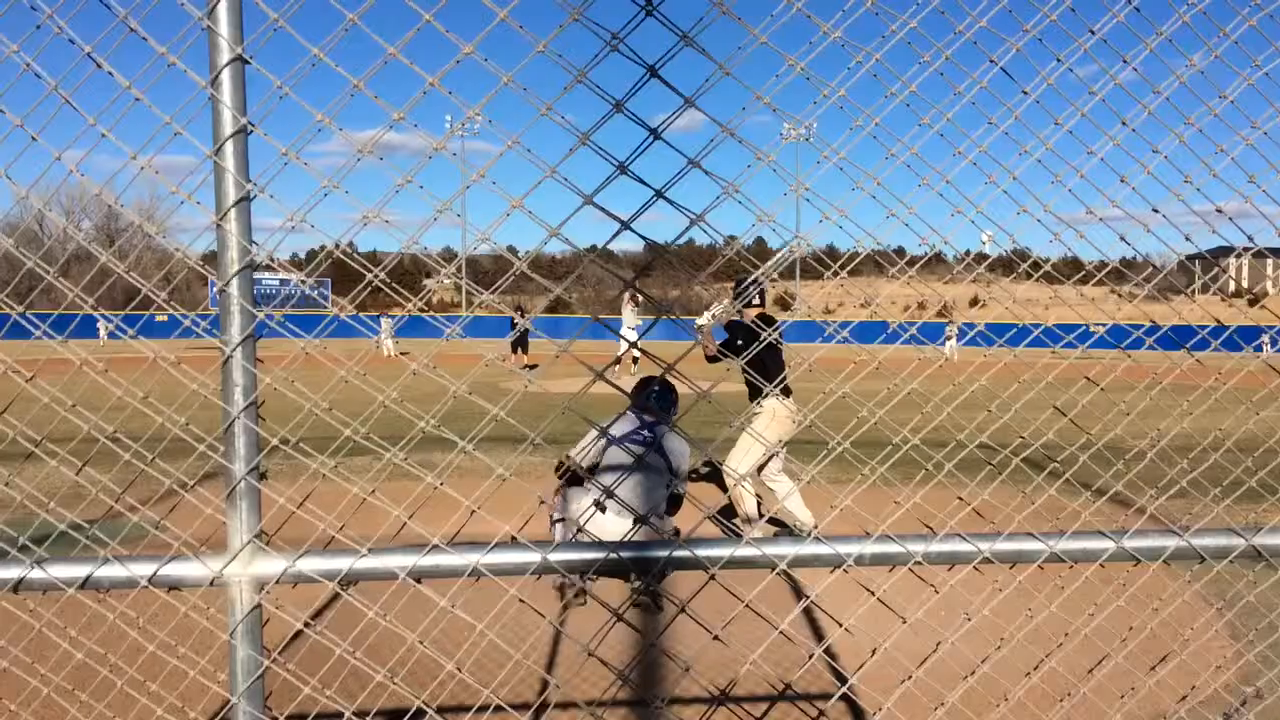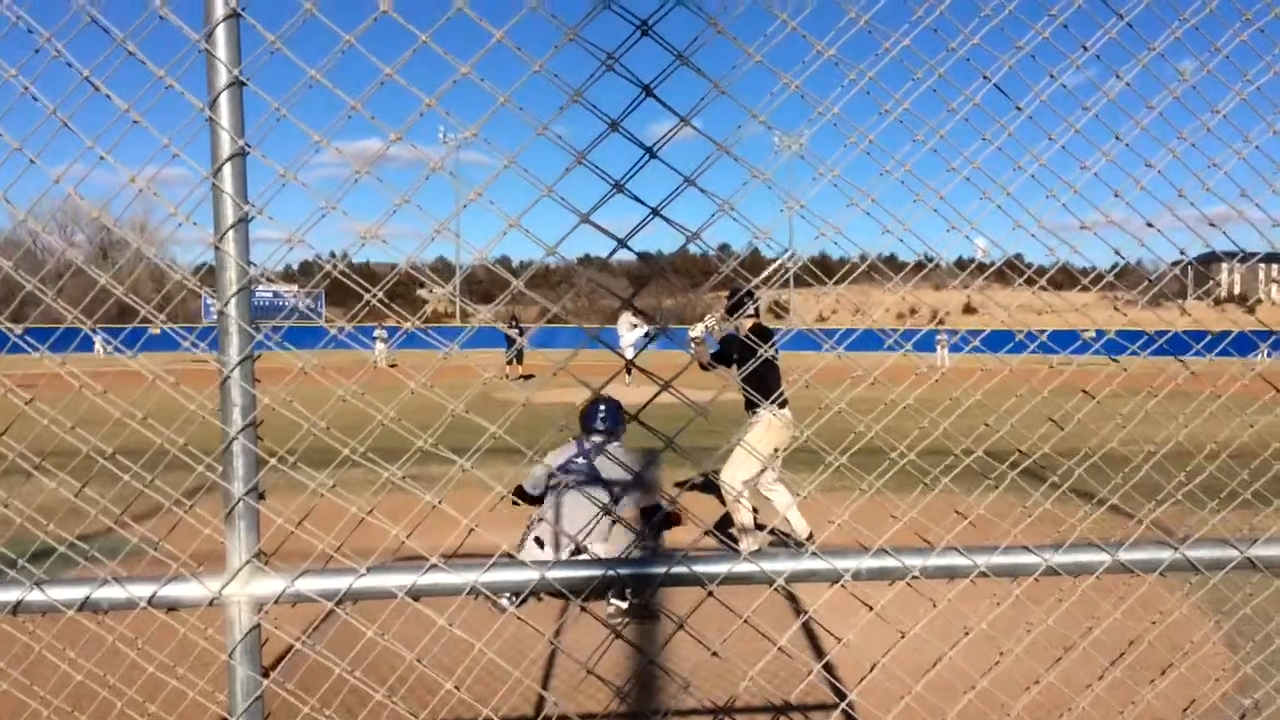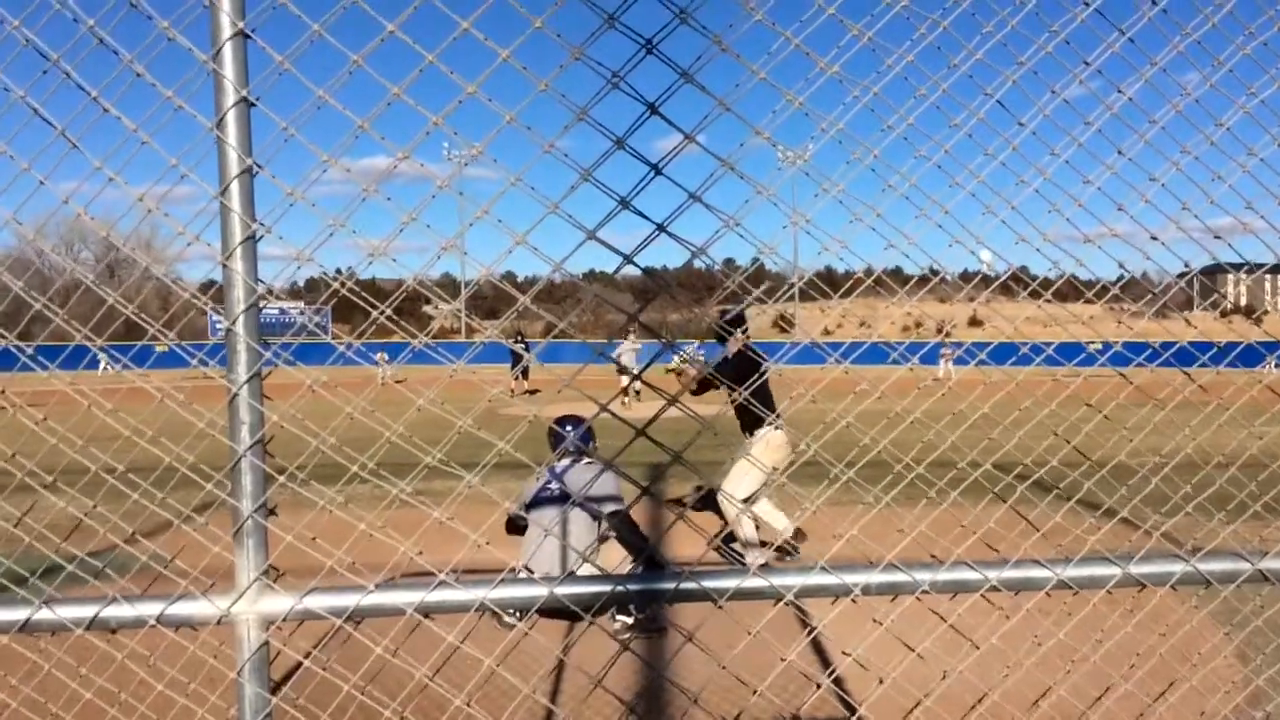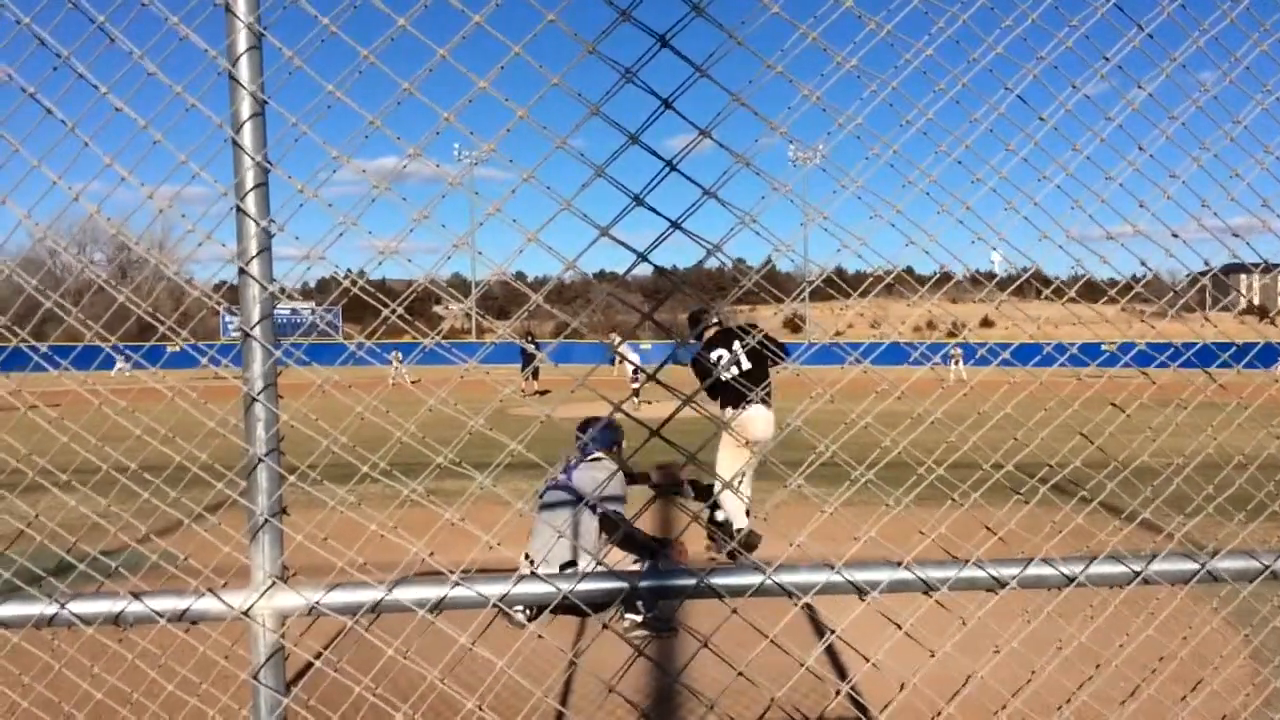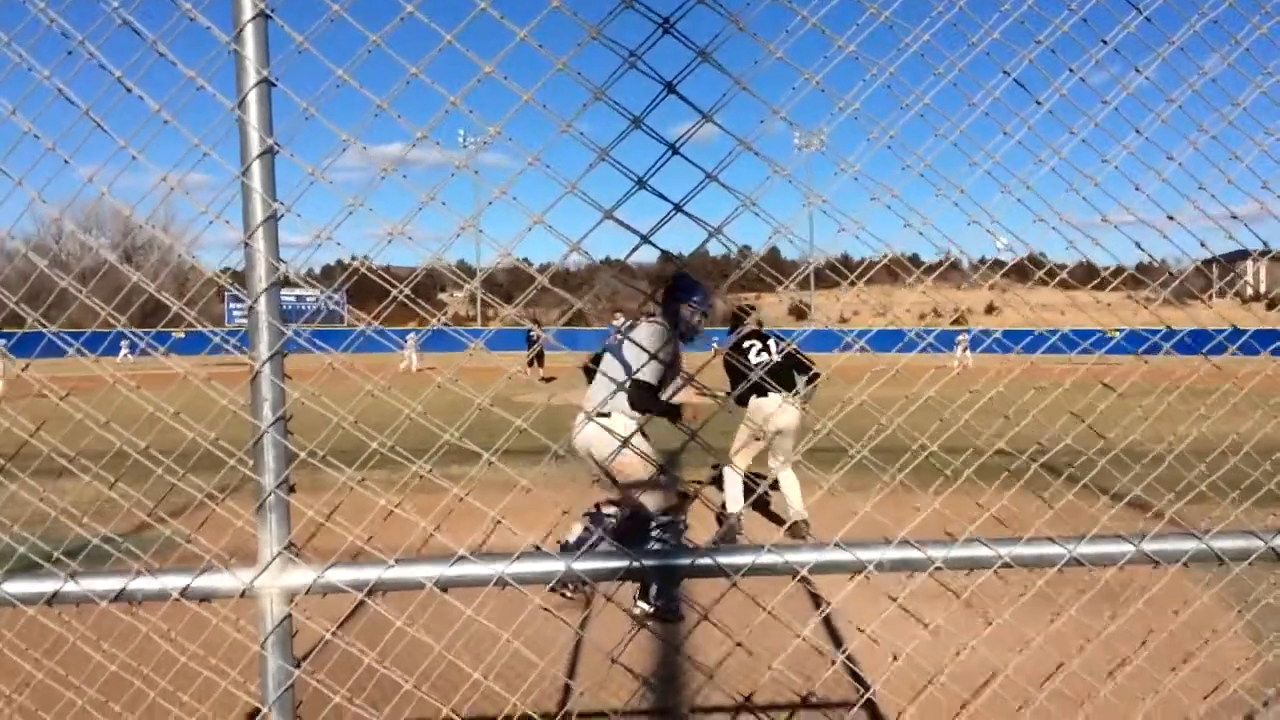
dt=0.7s
person 1, frame 1
left shoulder: (768, 324)
right shoulder: (744, 331)
left elbow: (741, 332)
right elbow: (713, 355)
left wrist: (721, 317)
right wrist: (705, 330)
left hip: (775, 409)
right hip: (766, 409)
left knee: (735, 468)
right knee: (770, 471)
left ankle: (754, 534)
right ankle: (805, 526)
person 1, frame 2
left shoulder: (762, 334)
right shoulder: (742, 340)
left elbow: (731, 352)
right elbow: (709, 363)
left wrist: (712, 332)
right wrist: (699, 341)
left hip: (771, 419)
right hip: (765, 419)
left knee: (731, 477)
right knee: (767, 480)
left ankle: (750, 544)
right ankle: (802, 534)
person 1, frame 3
left shoulder: (744, 358)
right shoulder: (741, 358)
left elbow: (699, 385)
right elbow: (704, 382)
left wrist: (687, 369)
right wrist: (693, 369)
left hip: (767, 440)
right hip: (763, 438)
left knee: (729, 495)
right knee: (749, 495)
left ankle: (756, 559)
right ankle: (790, 535)
person 1, frame 4
left shoulder: (700, 358)
right shoulder: (745, 333)
right elbow: (782, 353)
left hip: (740, 419)
right hip: (765, 417)
left knee: (724, 482)
right knee: (743, 475)
left ankle: (743, 535)
person 1, frame 5
left shoulder: (733, 352)
right shoulder: (780, 342)
left elbow: (741, 396)
right elbow: (812, 374)
left wrist: (733, 396)
right wrist: (800, 401)
left hip: (762, 408)
right hip: (790, 409)
left knee: (734, 466)
right knee: (782, 465)
left ankle: (732, 518)
right ankle: (799, 520)
person 2, frame 1
left shoulder: (609, 426)
right shoulder: (678, 445)
left elbow: (564, 472)
right elbow: (672, 505)
left hip: (591, 528)
right hip: (640, 538)
left knee: (566, 493)
right knee: (668, 530)
left ankle: (572, 576)
right ankle: (645, 582)
person 2, frame 2
left shoulder: (560, 454)
right shoulder: (628, 461)
left elbow: (519, 498)
right elbow: (652, 516)
right wrist: (674, 518)
left hip: (541, 561)
right hip: (587, 561)
right knee: (646, 528)
left ankle: (511, 592)
right ankle: (620, 601)
person 2, frame 3
left shoulder: (540, 479)
right shoulder: (600, 474)
left elbow: (512, 525)
right elbow: (623, 527)
right wrist: (658, 567)
right knee: (636, 542)
right ankle: (629, 617)
person 2, frame 4
left shoulder: (565, 470)
right shoulder: (606, 470)
right elbow: (612, 527)
left wrist: (650, 477)
right wrist: (665, 548)
left hip: (537, 573)
right hip: (575, 575)
right knee: (652, 550)
left ankle: (525, 603)
right ankle: (642, 616)
person 2, frame 5
left shoulder: (641, 328)
right shoulder: (660, 335)
left elbow: (592, 366)
right elbow: (638, 396)
right wrist: (678, 413)
left hip: (589, 426)
right hip: (614, 431)
left knee: (622, 502)
right knee: (667, 510)
right ankle: (654, 600)
